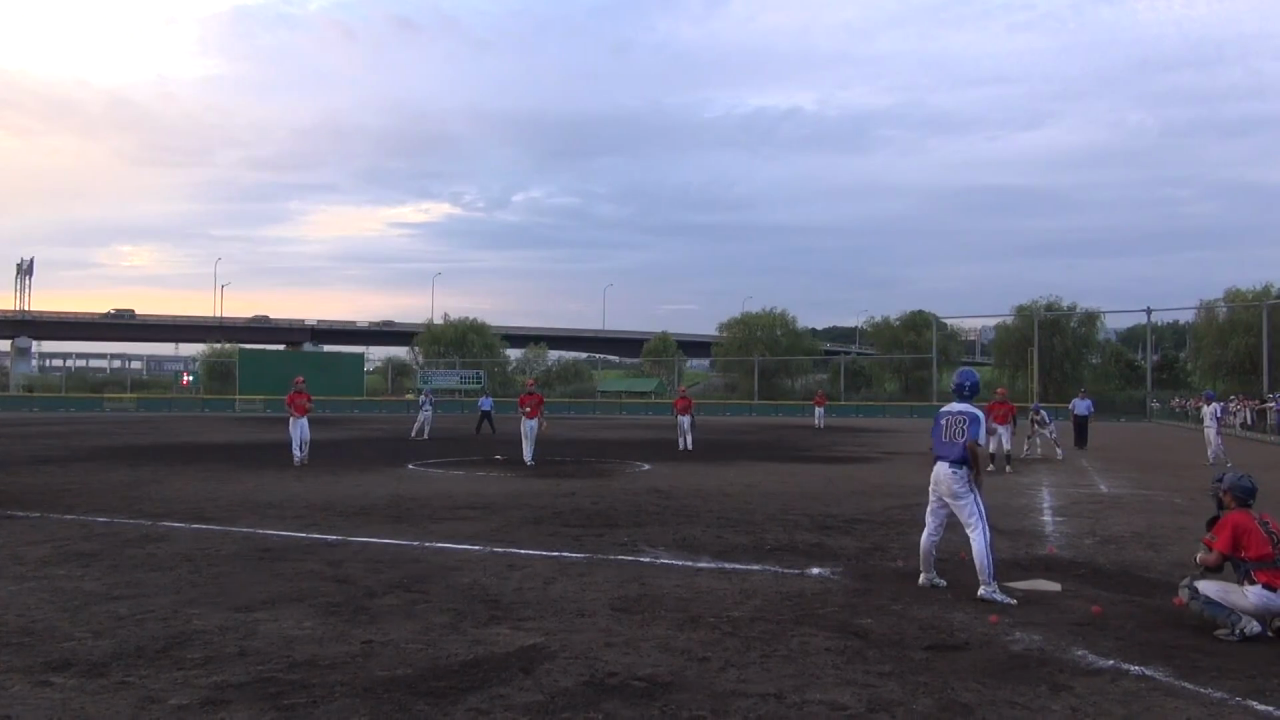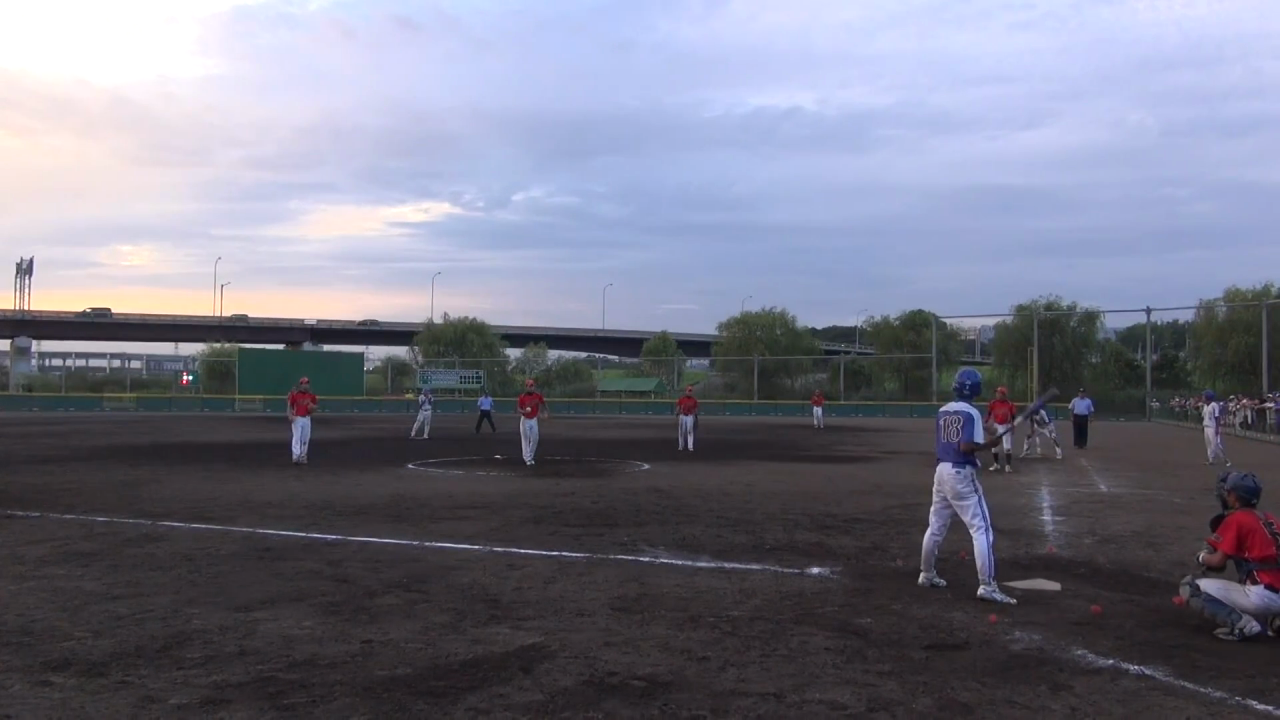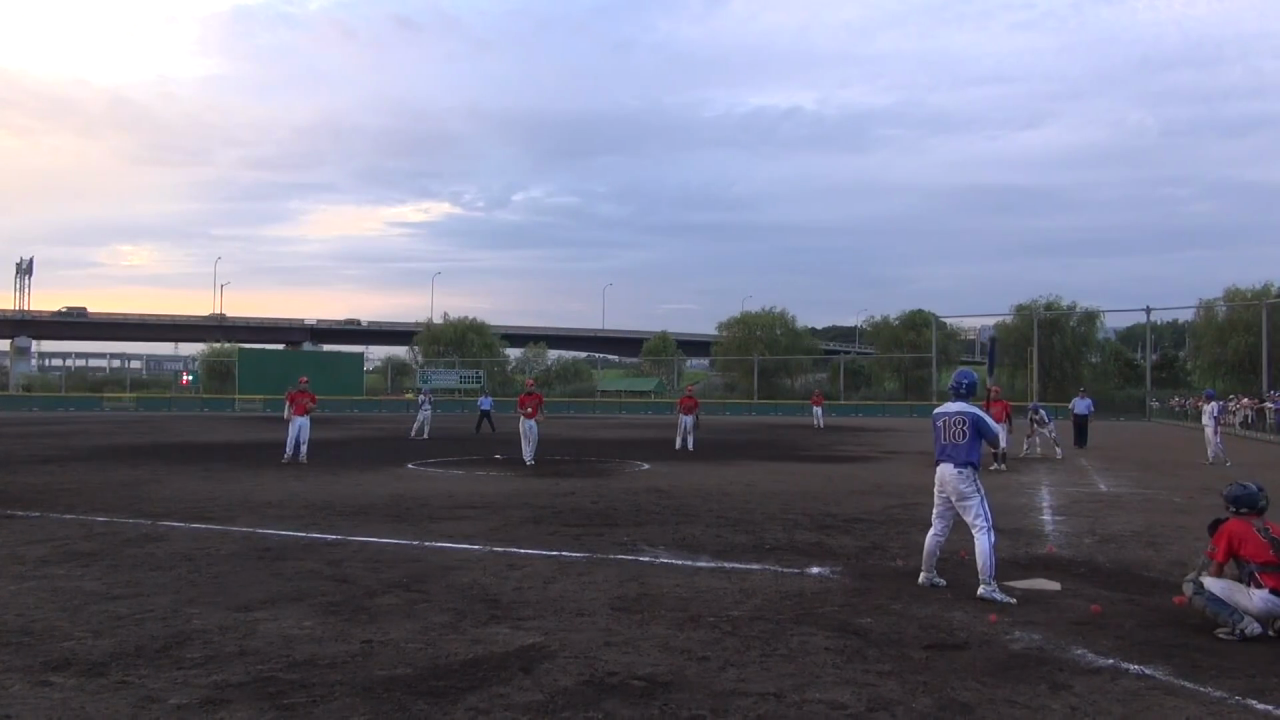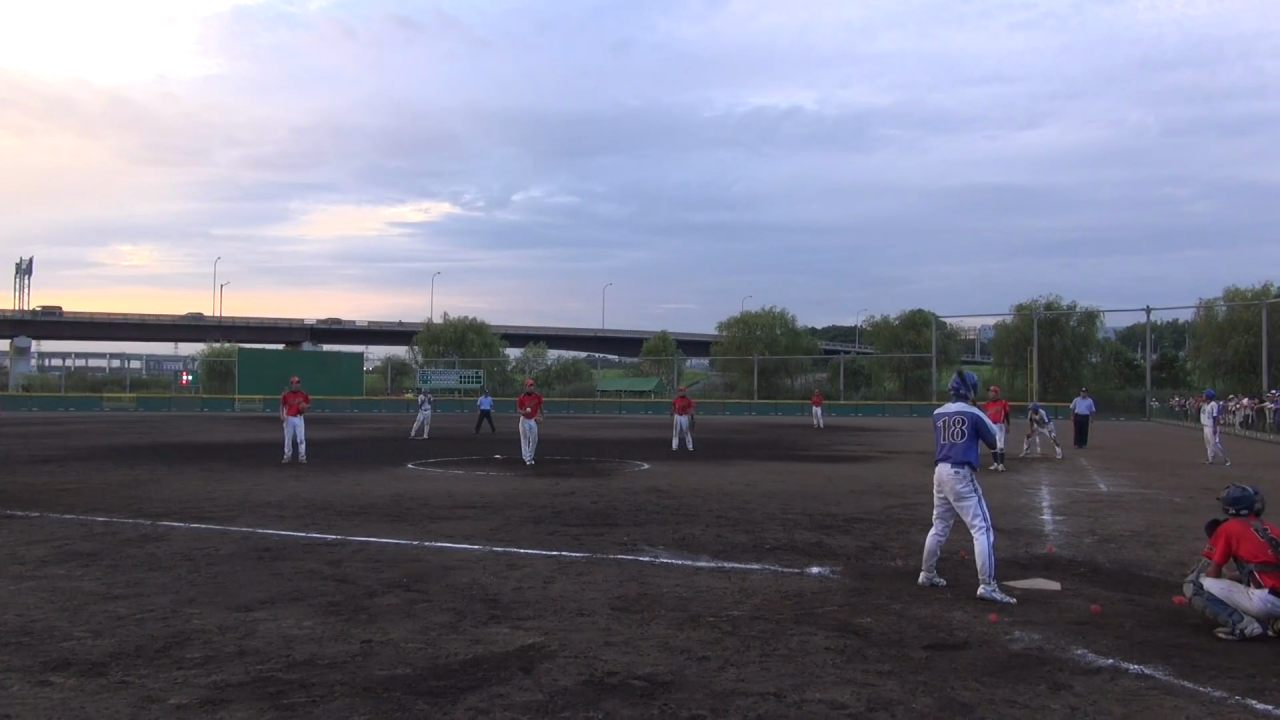
dt=0.4s
person 1, frame 1
left shoulder: (942, 412)
right shoulder: (975, 415)
left elbow: (933, 445)
right elbow: (971, 446)
right wrist: (977, 472)
left hip: (938, 471)
right hip: (958, 474)
left knee: (932, 527)
right knee: (978, 530)
left ankle: (927, 575)
right ankle: (987, 587)
person 1, frame 2
left shoulder: (943, 411)
right shoulder: (970, 413)
right elbow: (966, 447)
left wrist: (981, 442)
right wrist: (988, 444)
left hip: (941, 471)
right hip: (962, 474)
left knee: (936, 526)
right knee: (981, 530)
left ankle: (927, 574)
right ankle: (987, 586)
person 1, frame 3
left shoulder: (938, 413)
right shoulder: (974, 414)
right elbow: (995, 444)
right wrist: (986, 423)
left hip: (942, 472)
right hip: (964, 475)
left knee: (939, 526)
right knee: (983, 530)
left ankle: (927, 574)
right ankle: (987, 586)
person 1, frame 4
left shoulder: (938, 413)
right shoulder: (973, 414)
right elbow: (992, 444)
left hip: (941, 473)
right hip: (961, 475)
left knee: (939, 526)
right knee: (982, 530)
left ankle: (927, 574)
right ankle: (987, 586)
person 2, frame 1
left shoulder: (1231, 519)
right shoulder: (1265, 520)
left elbow: (1214, 560)
left wrist: (1199, 558)
right wrist: (1229, 556)
left hip: (1258, 597)
left knee: (1188, 589)
left ankle: (1241, 624)
person 2, frame 2
left shoulder: (1235, 519)
left elbow: (1218, 561)
left wrist: (1202, 557)
left hip: (1260, 597)
left knee: (1189, 587)
left ankle: (1240, 624)
person 2, frame 3
left shoulder: (1230, 527)
left elbow: (1215, 573)
left wrist: (1204, 574)
right wrist: (1231, 573)
left hip: (1262, 600)
left knee: (1192, 583)
left ankle: (1242, 624)
person 2, frame 4
left shoulder: (1228, 527)
left elbow: (1213, 574)
right wrist: (1229, 576)
left hip: (1262, 601)
left knee: (1193, 584)
left ankle: (1243, 625)
